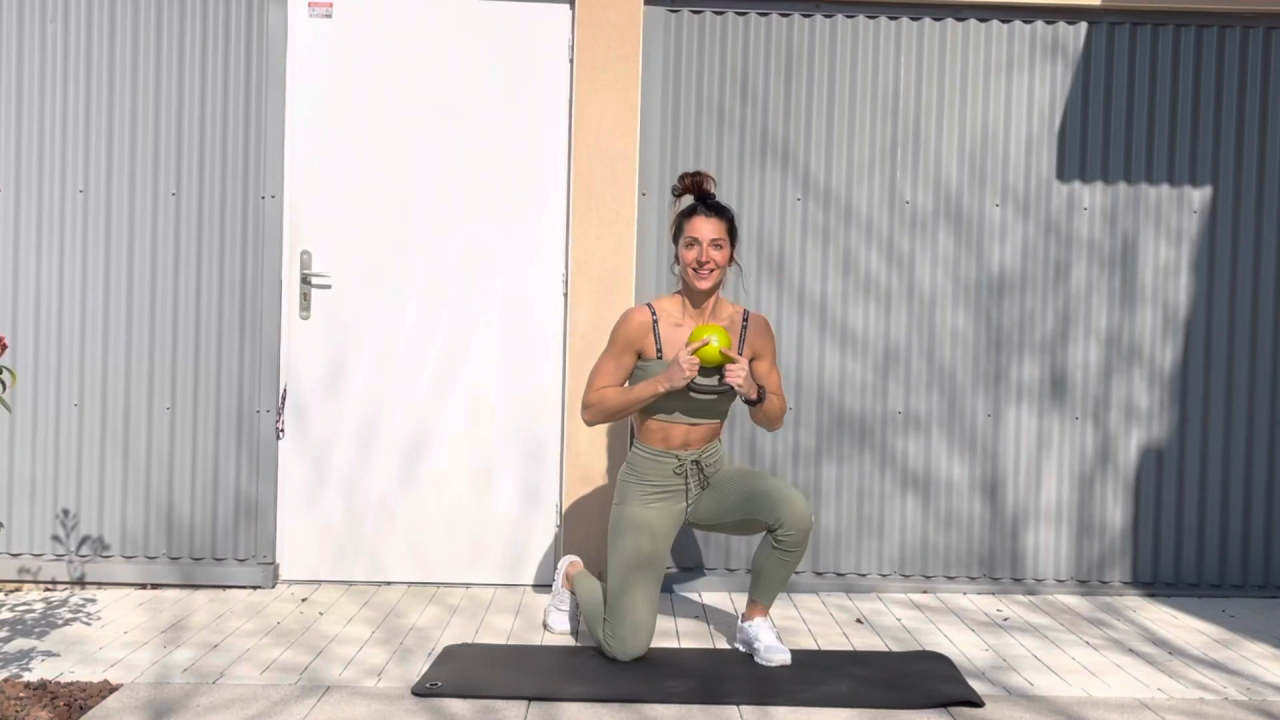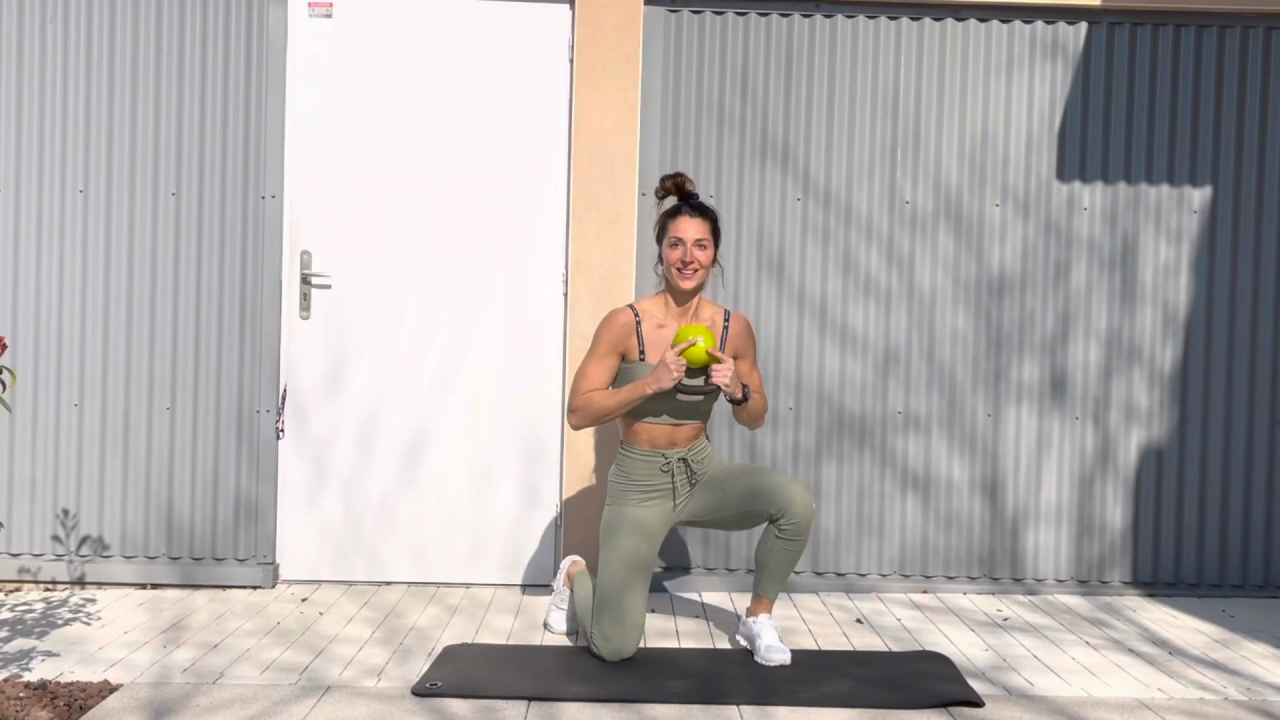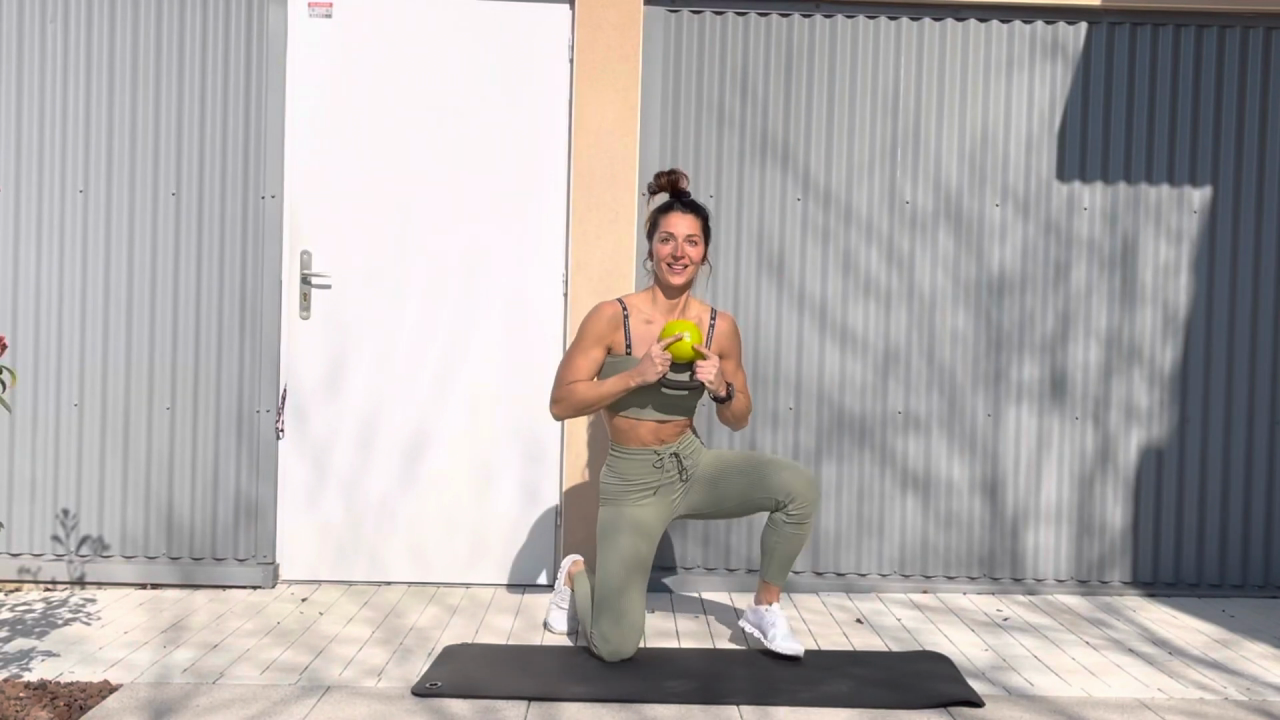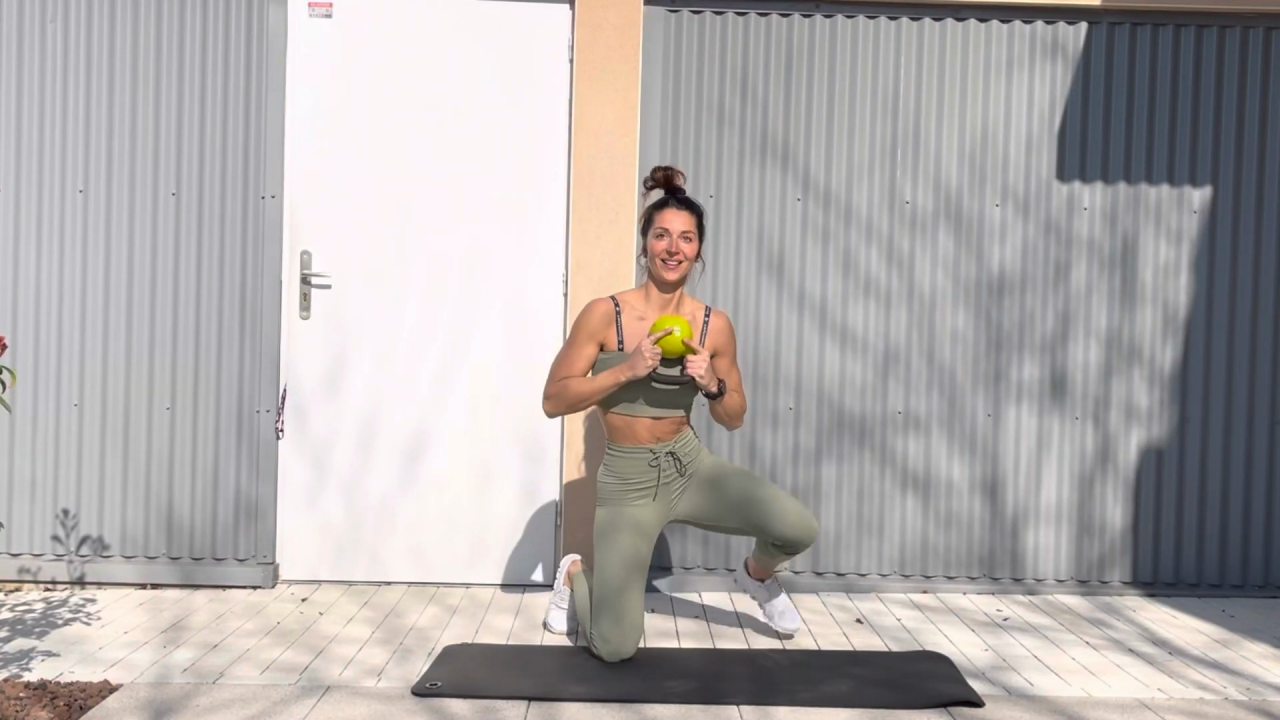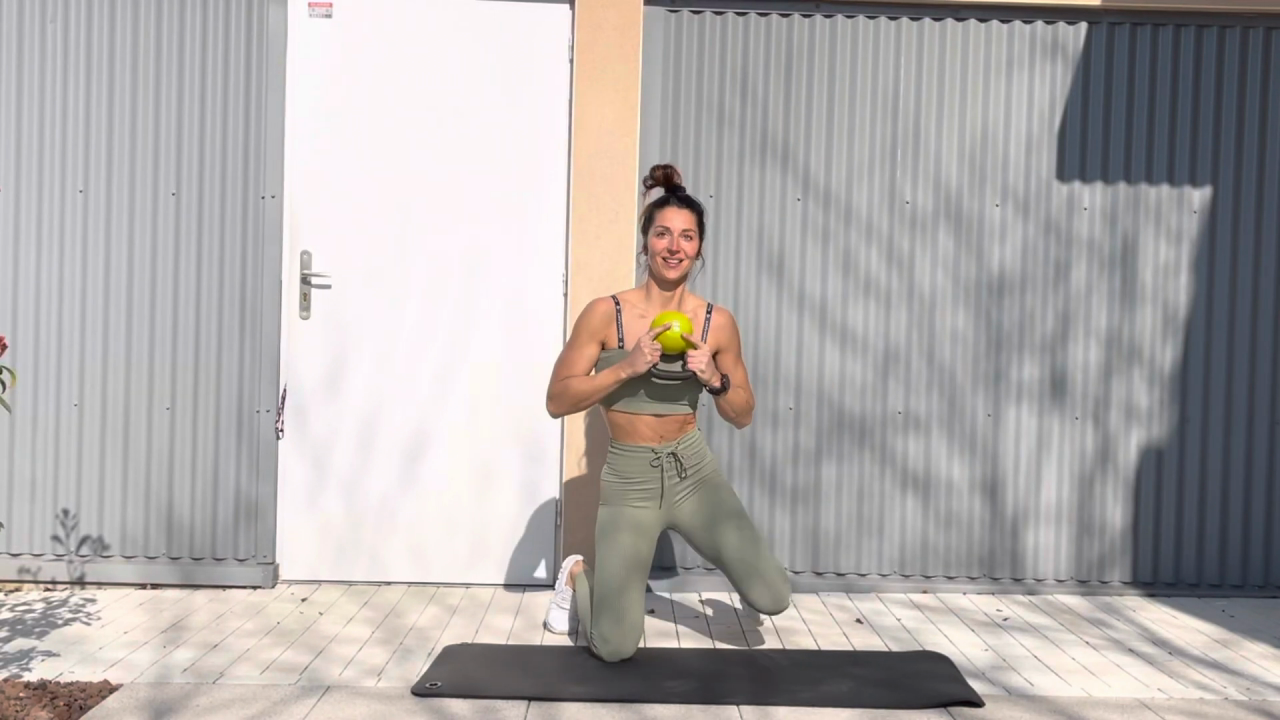
dt=0.1s
person 1, frame 1
left shoulder: (753, 328)
right shoulder: (640, 323)
left elbow: (774, 419)
right elbow: (592, 409)
left wrist: (753, 392)
right wrist: (662, 380)
left hip: (712, 473)
right hip: (647, 481)
left knee: (796, 514)
right knee: (626, 646)
left ankle: (753, 621)
right ankle: (574, 578)
person 1, frame 2
left shoulder: (734, 328)
right shoulder: (623, 323)
left elbow: (755, 419)
right elbow: (578, 412)
left wrist: (737, 391)
right wrist: (650, 383)
left hip: (701, 471)
right hip: (638, 482)
left knee: (796, 504)
right knee: (615, 647)
left ankle: (757, 618)
right ankle: (575, 577)
person 1, frame 3
left shoulder: (720, 327)
right shoulder: (609, 317)
left elbow: (740, 418)
right elbow: (560, 403)
left wrist: (721, 388)
right wrist: (634, 374)
left hip: (692, 468)
right hip: (630, 482)
left knee: (800, 486)
right knee: (615, 647)
left ankle: (763, 609)
right ankle: (576, 577)
person 1, frame 4
left shoulder: (715, 325)
right shoulder: (602, 314)
left elbow: (734, 419)
right elbow: (553, 400)
left wrist: (713, 384)
right wrist: (625, 369)
left hip: (691, 467)
right hip: (627, 482)
left knee: (798, 528)
right knee: (614, 647)
left ankle: (757, 575)
right ankle: (575, 576)
person 1, frame 5
left shoulder: (716, 321)
right shoulder: (603, 313)
left elbow: (741, 415)
right elbow: (558, 401)
left wrist: (718, 377)
right wrist: (626, 366)
left hip: (694, 475)
right hip: (629, 481)
left knee: (772, 599)
right knee: (613, 648)
left ankle: (750, 564)
right ankle: (578, 577)
